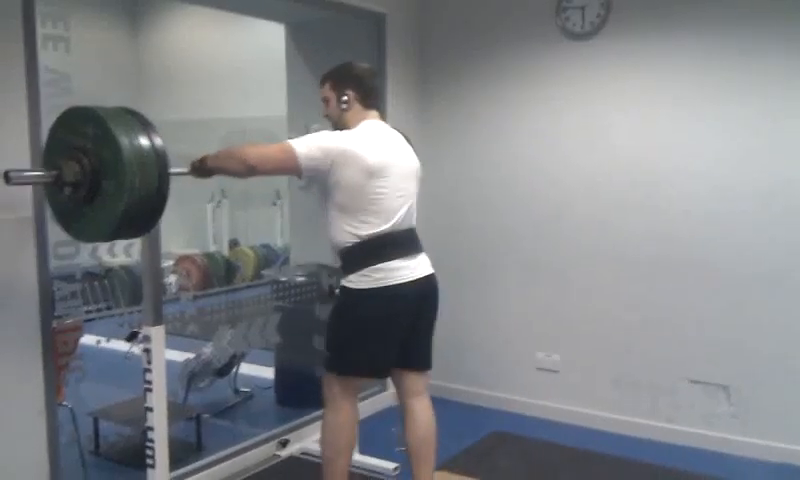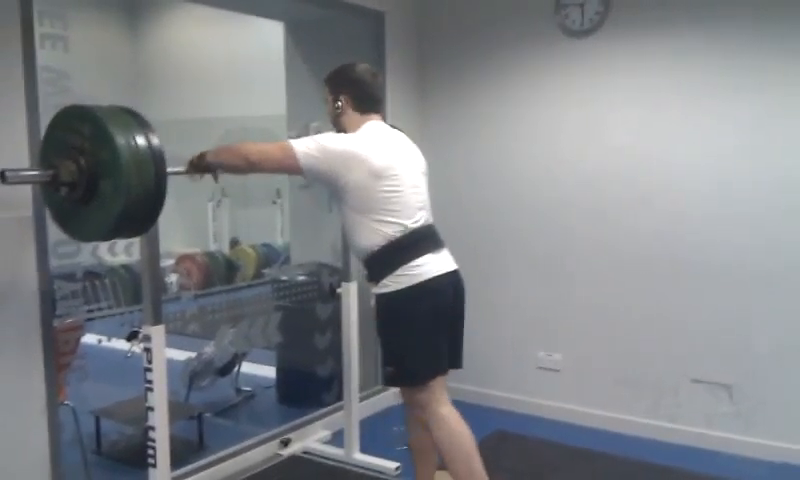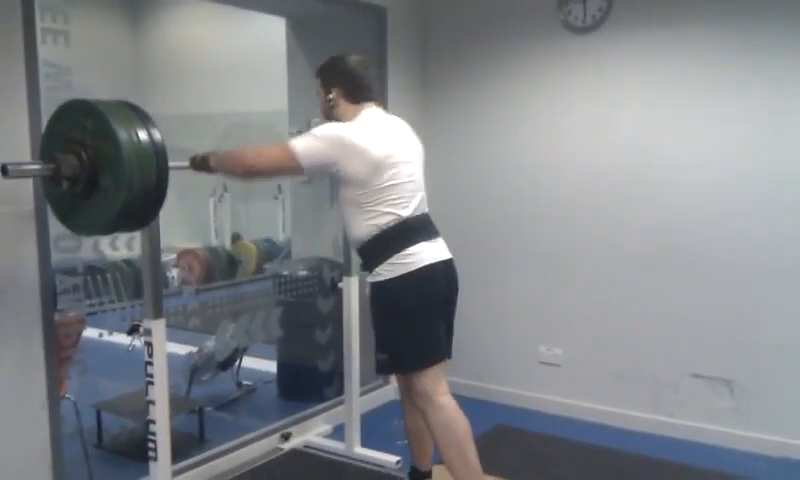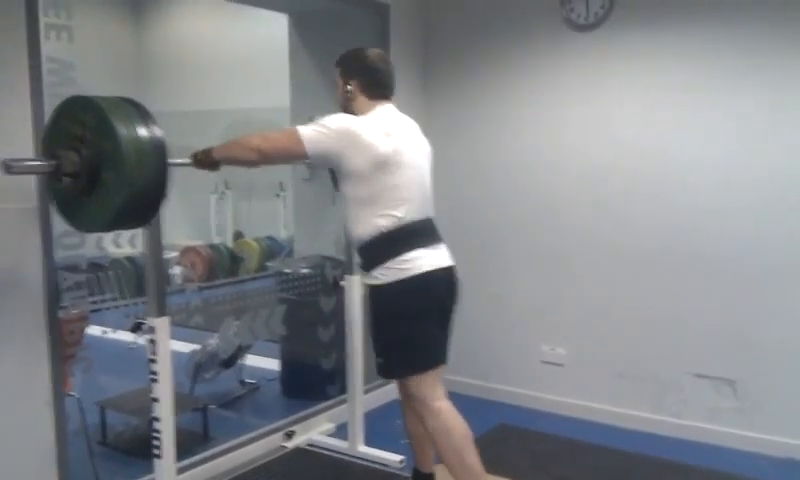
dt=0.7s
person 1, frame 1
left shoulder: (340, 145)
right shoulder: (400, 145)
left elbow: (253, 160)
left wrist: (207, 162)
left hip: (375, 288)
right hip: (419, 279)
left knee: (340, 391)
right knee: (415, 393)
person 1, frame 2
left shoulder: (343, 149)
right shoulder: (399, 142)
left elbow: (253, 157)
left wrist: (205, 159)
left hip: (408, 289)
right hip: (440, 277)
left knee: (431, 404)
right knee: (421, 398)
person 1, frame 3
left shoulder: (342, 137)
right shoulder: (395, 127)
left elbow: (257, 162)
left wrist: (209, 160)
left hip: (404, 278)
right hip: (432, 266)
left knee: (430, 391)
right knee: (413, 382)
person 1, frame 4
left shoulder: (349, 131)
right shoulder: (405, 128)
left elbow: (262, 148)
left wrist: (211, 154)
left hip: (405, 280)
right hip: (431, 271)
left knee: (428, 395)
right knee: (413, 387)
